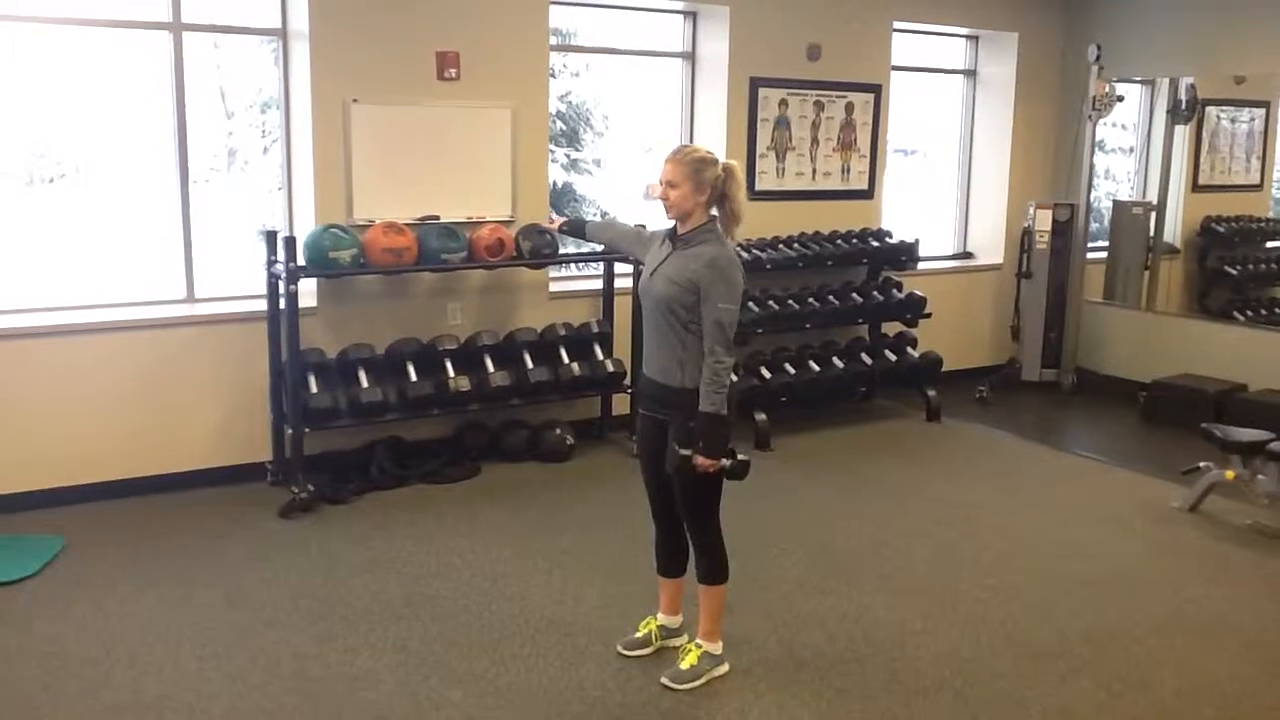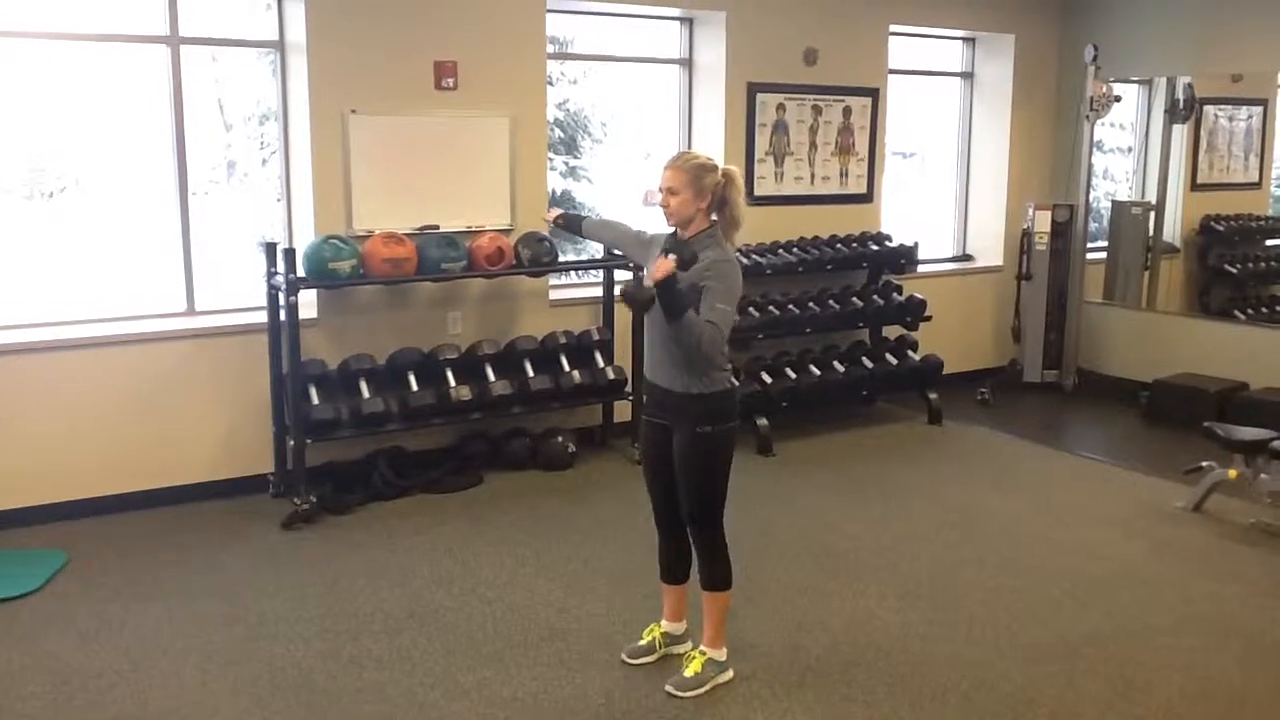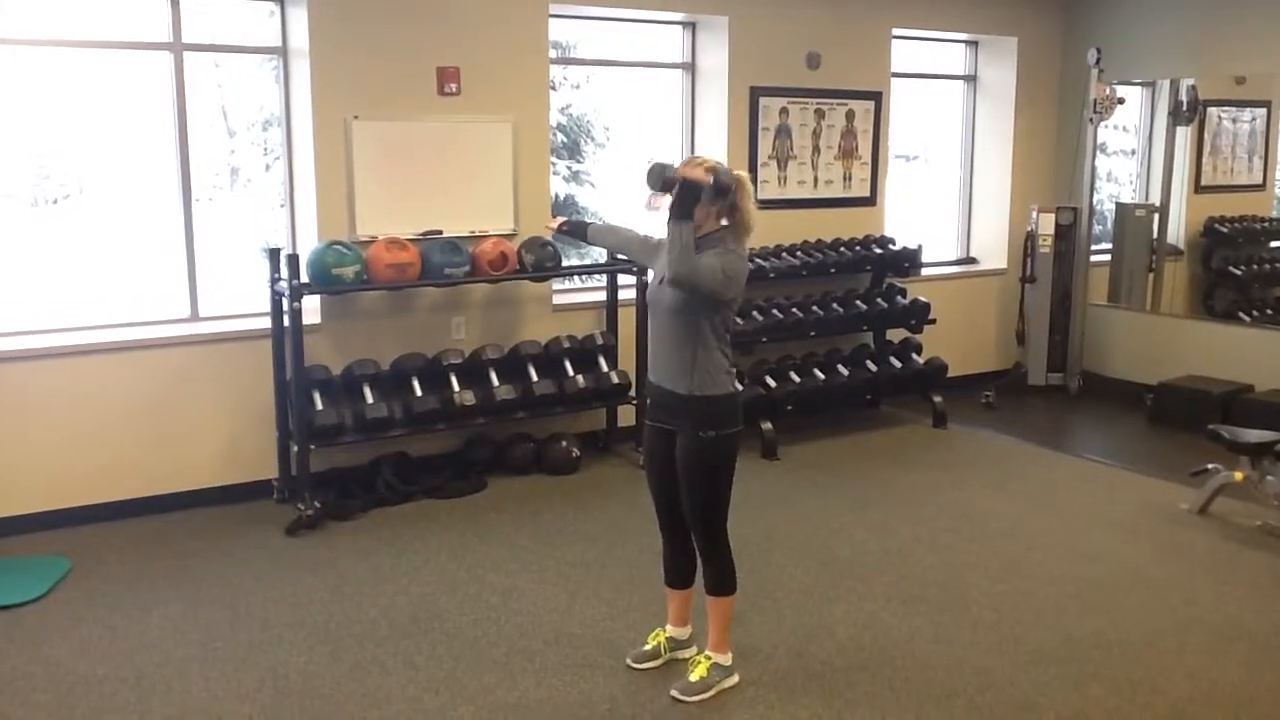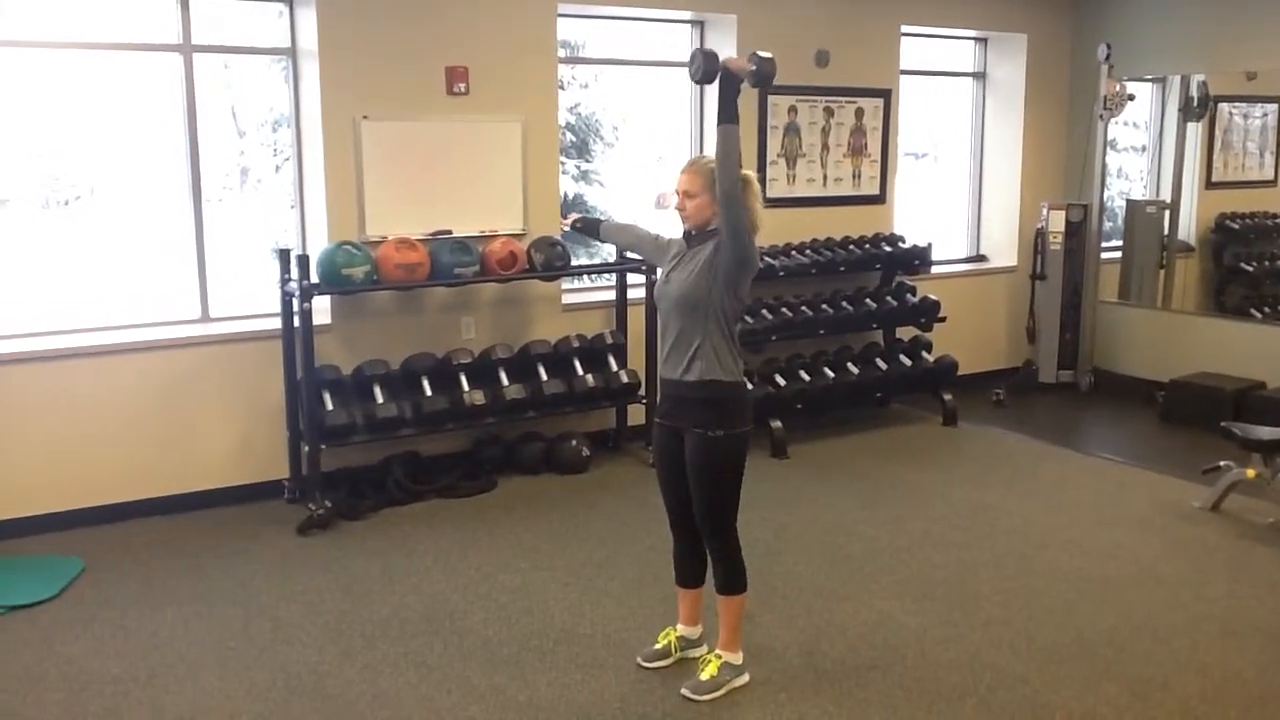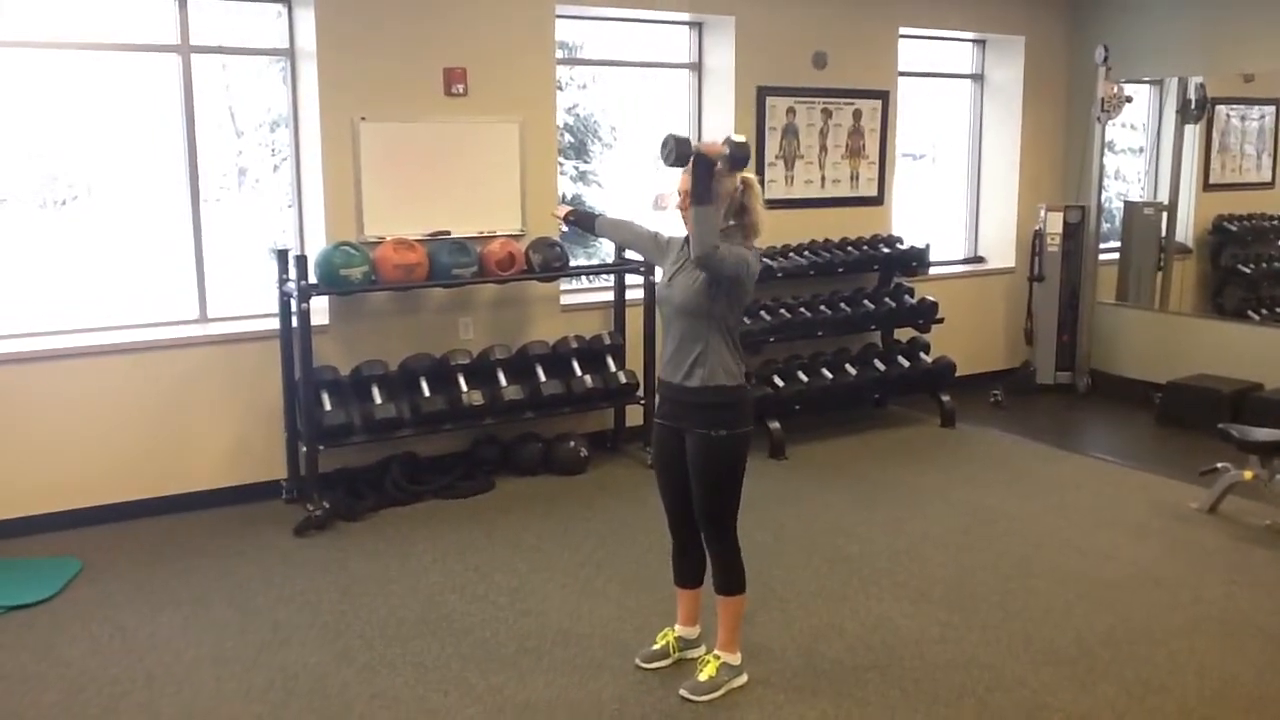
dt=1s
person 1, frame 1
left shoulder: (717, 260)
right shoulder: (662, 243)
left elbow: (719, 353)
right elbow: (620, 235)
left wrist: (710, 431)
right wrist: (571, 226)
left hip: (693, 407)
right hip: (653, 398)
left knee: (700, 524)
right knee: (664, 518)
left ankle: (710, 647)
right ankle: (668, 622)
person 1, frame 2
left shoulder: (719, 263)
right shoulder: (661, 245)
left elbow: (709, 345)
right elbow: (618, 233)
left wrist: (669, 291)
right wrist: (567, 220)
left hip: (704, 412)
right hip: (659, 403)
left knee: (704, 528)
right knee: (668, 523)
left ankle: (714, 653)
right ankle: (672, 629)
person 1, frame 3
left shoulder: (726, 261)
right shoulder: (669, 250)
left elbow: (683, 272)
right elbow: (623, 238)
left wrist: (686, 199)
right wrist: (570, 226)
left hip: (707, 414)
right hip: (662, 405)
left knee: (708, 534)
right knee: (672, 529)
left ankle: (720, 658)
right ankle: (676, 634)
person 1, frame 4
left shoulder: (733, 253)
right shoulder: (678, 250)
left elbow: (730, 179)
right elbow: (632, 236)
left wrist: (728, 96)
right wrist: (583, 224)
left hip: (717, 409)
right hip: (672, 404)
left knee: (718, 533)
right knee: (683, 528)
left ankle: (731, 657)
right ankle: (687, 633)
person 1, frame 5
left shoulder: (739, 256)
right shoulder: (676, 248)
left elbow: (707, 253)
right elbow: (630, 233)
left wrist: (706, 181)
right wrist: (577, 216)
left hip: (718, 411)
right hip: (672, 405)
left knee: (717, 534)
right knee: (682, 530)
left ankle: (729, 658)
right ankle: (686, 633)
